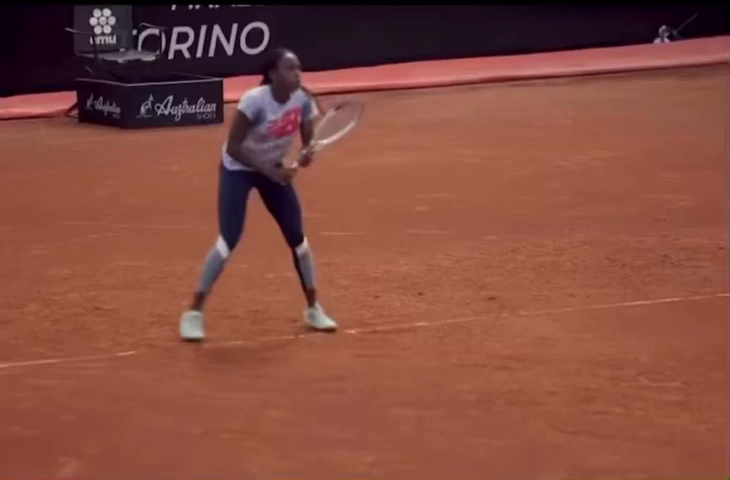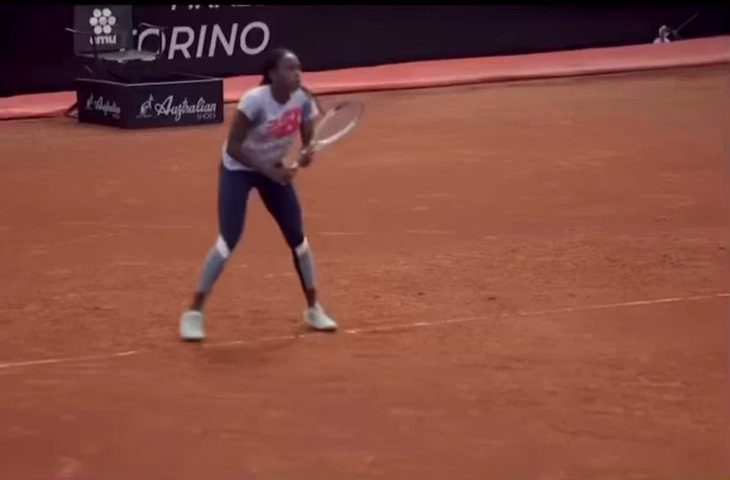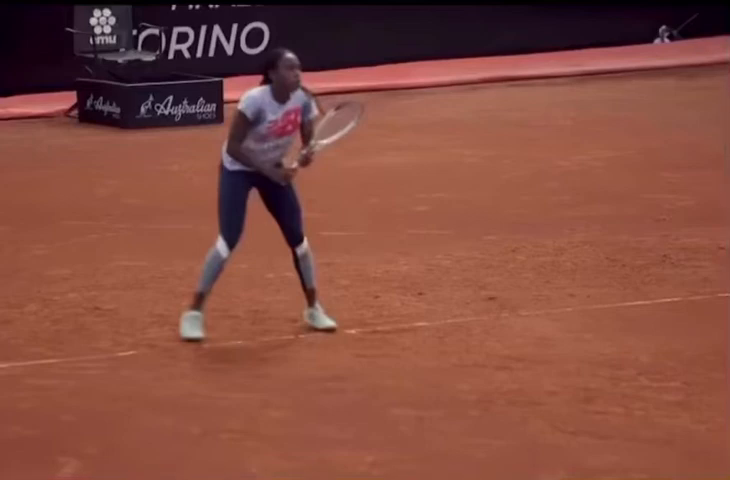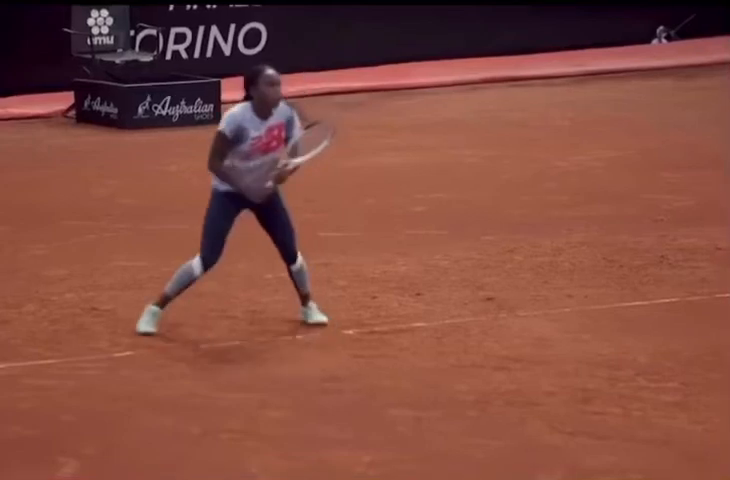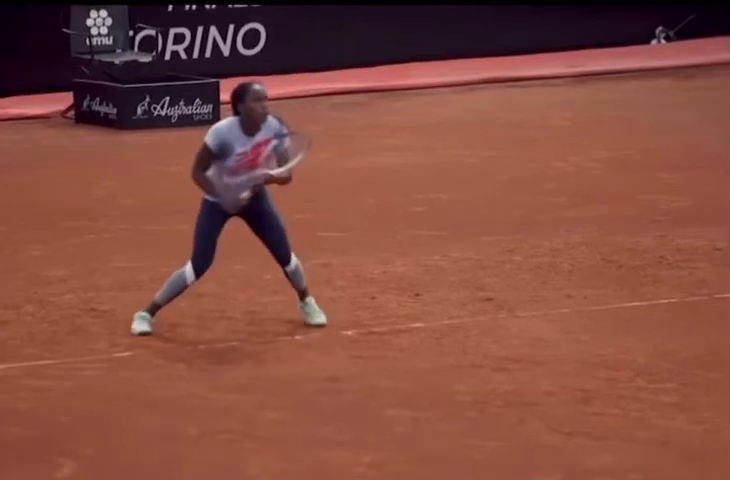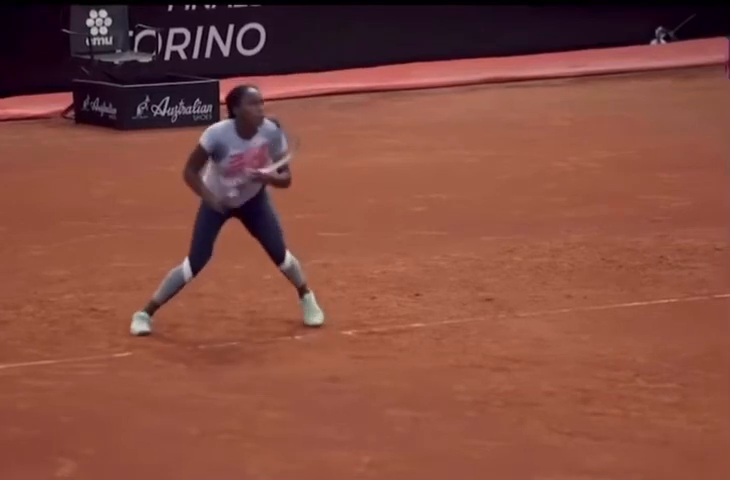
dt=0.4s
person 1, frame 1
left shoulder: (303, 100)
right shoulder: (255, 100)
left elbow: (309, 140)
right elbow: (232, 147)
left wrist: (307, 155)
right wrist: (269, 171)
left hip: (274, 169)
right hip: (238, 170)
left knee: (297, 238)
right knee: (228, 240)
left ankle: (314, 308)
right ankle: (194, 312)
person 1, frame 2
left shoulder: (303, 100)
right shoulder: (255, 100)
left elbow: (309, 141)
right elbow: (233, 147)
left wrist: (307, 156)
right wrist: (269, 172)
left hip: (274, 170)
right hip: (238, 170)
left knee: (297, 238)
right knee: (229, 240)
left ankle: (313, 308)
right ankle: (194, 312)
person 1, frame 3
left shoulder: (303, 100)
right shoulder: (254, 100)
left elbow: (309, 141)
right elbow: (233, 147)
left wrist: (307, 156)
right wrist: (268, 171)
left hip: (275, 170)
right hip: (238, 170)
left knee: (297, 239)
right knee: (228, 241)
left ankle: (314, 309)
right ankle: (194, 312)
person 1, frame 4
left shoulder: (287, 114)
right shoulder: (236, 118)
right elbow: (214, 163)
left wrist: (285, 171)
right wrist: (245, 188)
left hip: (265, 188)
right hip: (229, 191)
left knee: (290, 252)
right knee: (208, 259)
left ankle: (308, 306)
right ankle: (155, 309)
person 1, frame 5
left shoulder: (275, 128)
right shoulder: (222, 132)
left elbow: (286, 174)
right elbow: (198, 173)
left wrist: (271, 178)
right wrist: (224, 197)
left hip: (254, 196)
right hip: (218, 201)
left knee: (284, 254)
right knee: (199, 265)
left ankle: (307, 302)
right ankle: (147, 313)
person 1, frame 6
left shoulder: (272, 132)
right shoulder: (218, 134)
left elbow: (286, 179)
right elbow: (190, 172)
left wrist: (263, 177)
right wrist: (210, 196)
left hip: (253, 199)
right hip: (217, 201)
left knee: (278, 253)
right knee: (195, 263)
left ankle: (307, 298)
right ankle: (146, 313)
